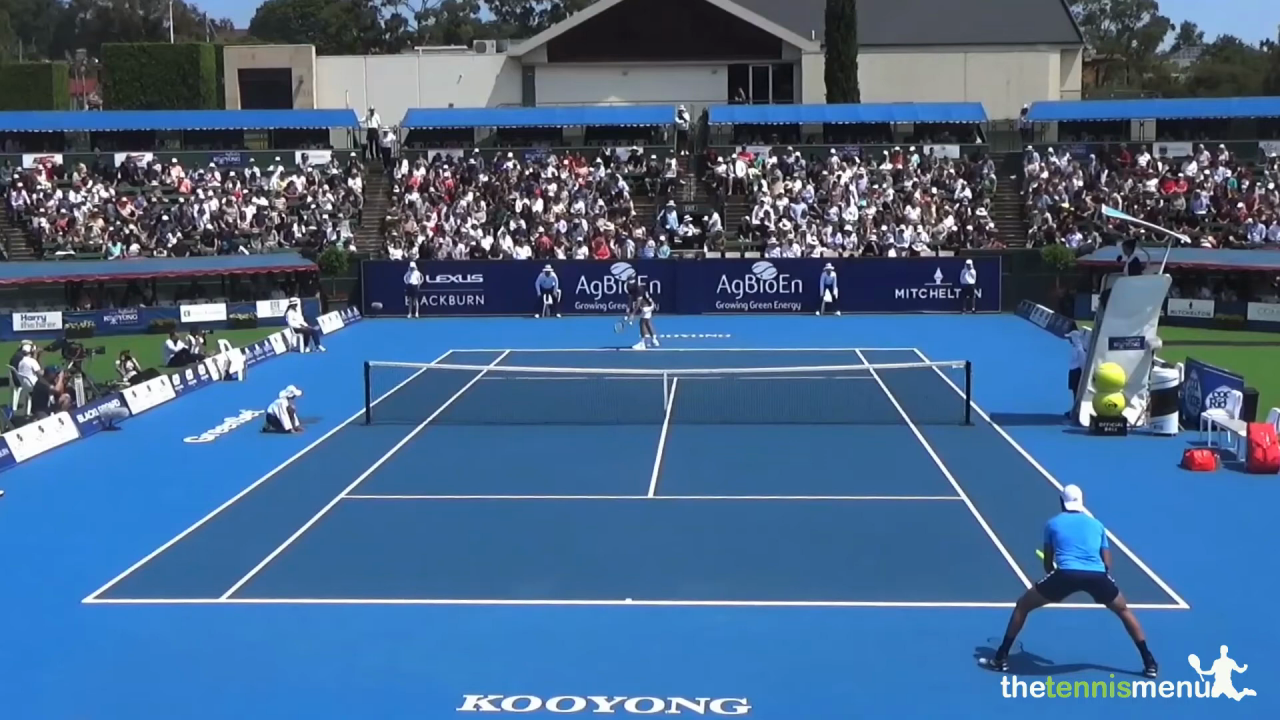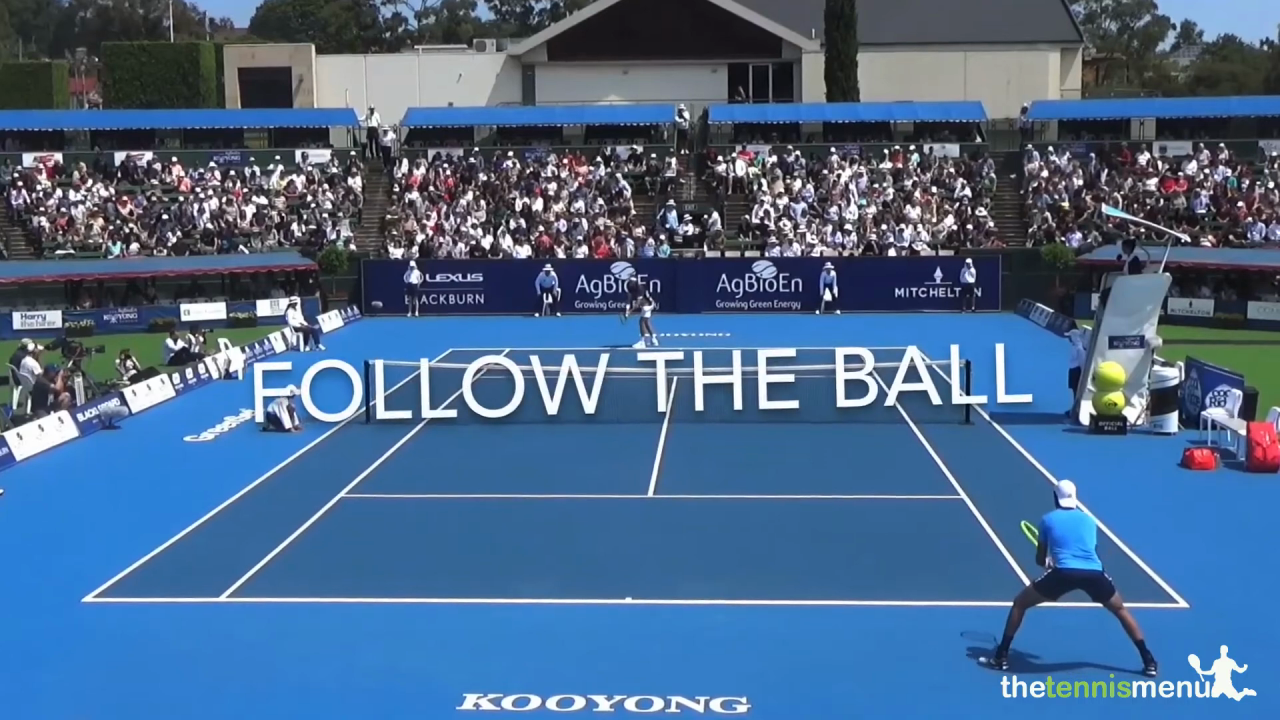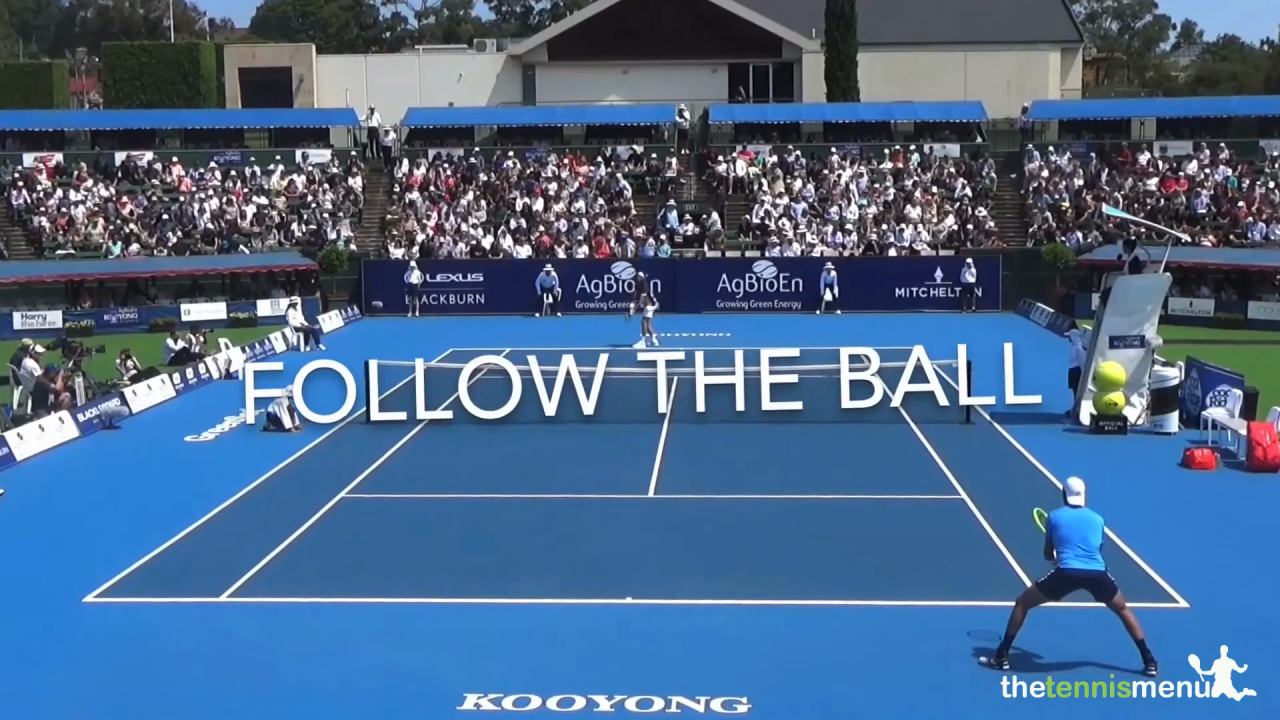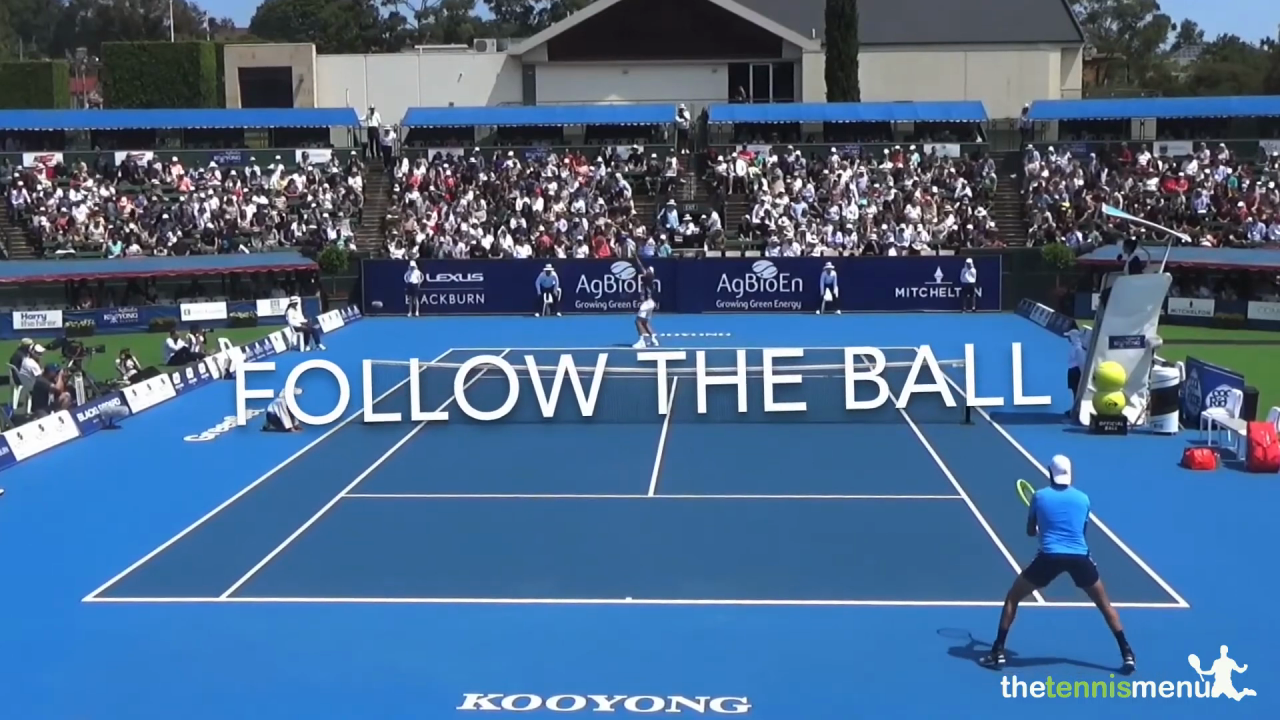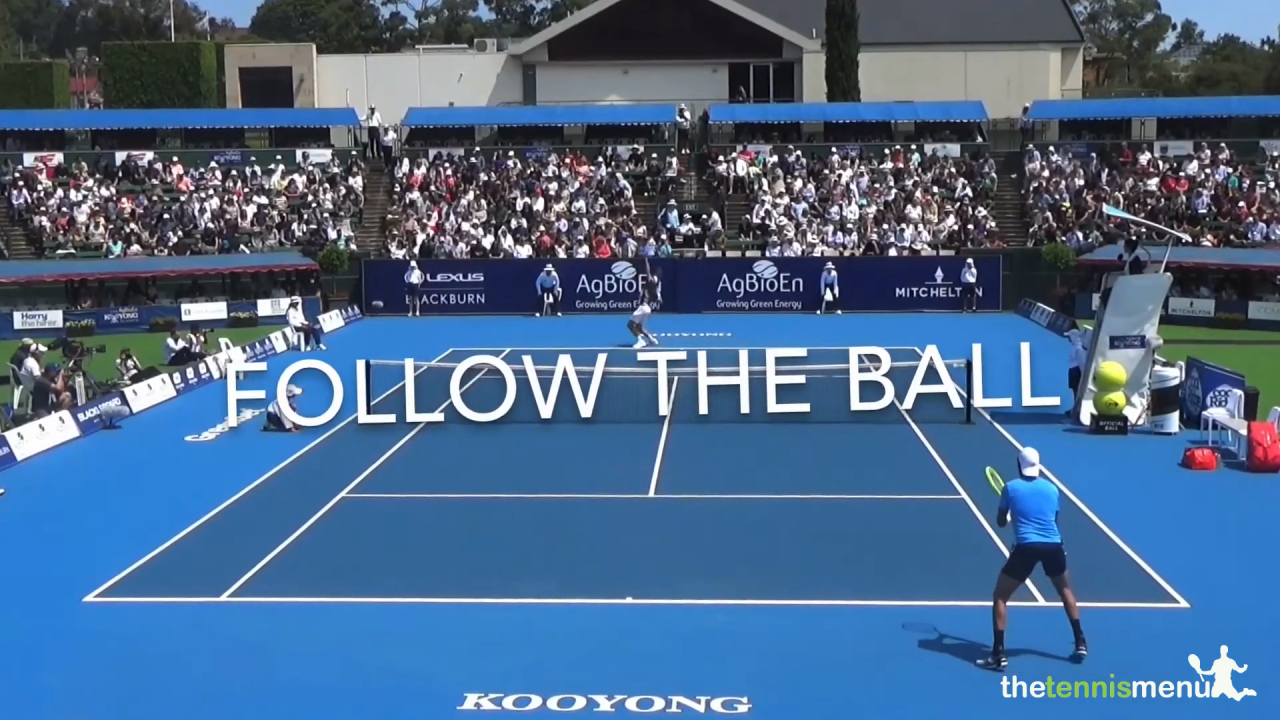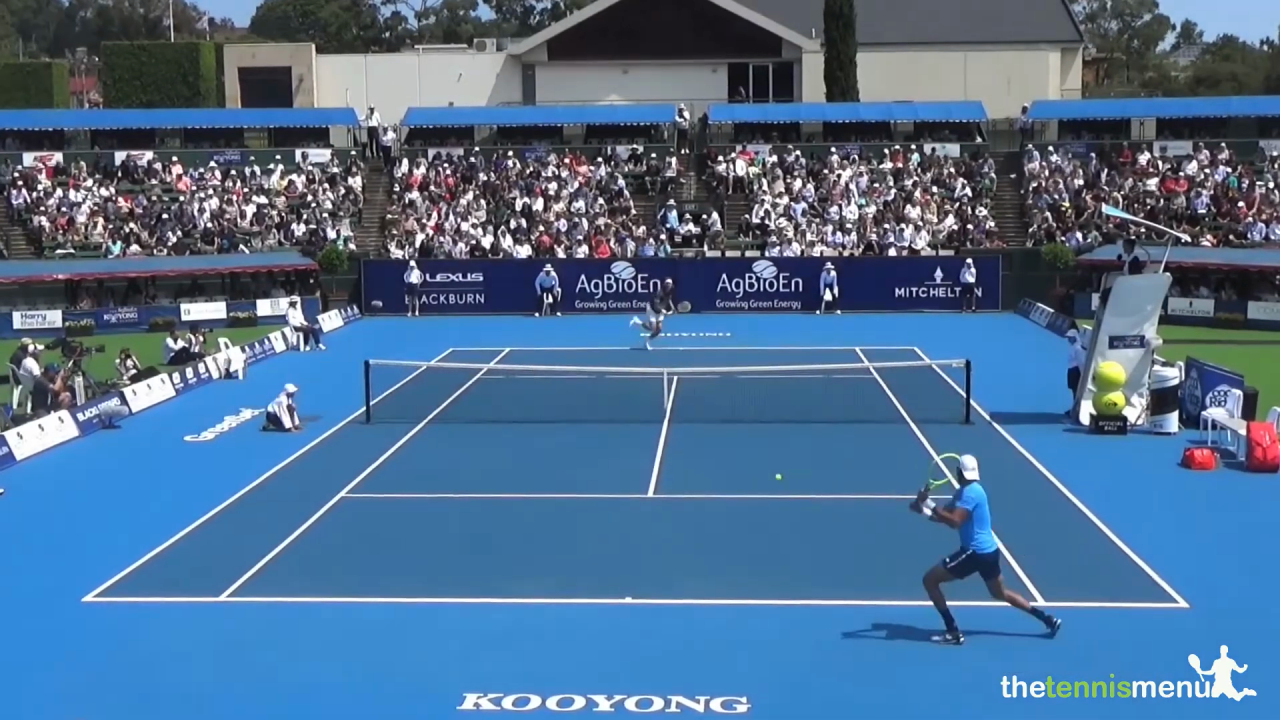
dt=0.5s
person 1, frame 1
left shoulder: (1053, 523)
right shoulder: (1096, 524)
left elbow: (1048, 564)
right elbow: (1107, 564)
left hip: (1066, 574)
right hip: (1097, 575)
left knee: (1022, 606)
right knee: (1124, 611)
left ankle: (1001, 658)
right ankle: (1149, 663)
person 1, frame 2
left shoulder: (1048, 519)
right shoulder: (1089, 520)
left elbow: (1040, 559)
left wrist: (1048, 563)
left hip: (1063, 572)
right hip: (1093, 573)
left knee: (1019, 604)
right knee: (1121, 611)
left ankle: (1001, 656)
right ankle: (1149, 662)
person 1, frame 3
left shoulder: (1055, 516)
right shoulder: (1097, 519)
left elbow: (1048, 555)
left hip: (1066, 573)
right hip: (1097, 573)
left knee: (1022, 604)
right knee: (1123, 611)
left ankle: (1002, 656)
right ankle: (1149, 662)
person 1, frame 4
left shoulder: (1039, 496)
right shoulder: (1082, 499)
left elbow: (1030, 531)
left hip: (1049, 556)
right hip: (1079, 557)
left knee: (1013, 598)
right knee: (1104, 603)
left ankle: (998, 652)
right ankle: (1127, 654)
person 1, frame 5
left shoulder: (1011, 488)
right shoulder: (1052, 489)
left elbow: (1001, 522)
left hip: (1026, 547)
right hip: (1053, 546)
left knee: (1000, 598)
right knee: (1065, 590)
left ankle: (998, 654)
right ankle: (1080, 643)
person 1, frame 6
left shoulder: (969, 492)
right shoulder: (966, 491)
left elbow: (954, 520)
right elbow: (951, 519)
left wrist: (929, 504)
right wrist: (925, 509)
left hip: (975, 552)
right hip: (989, 551)
left knee: (930, 581)
right knee: (999, 593)
left ankle: (953, 632)
right ankle: (1048, 620)
